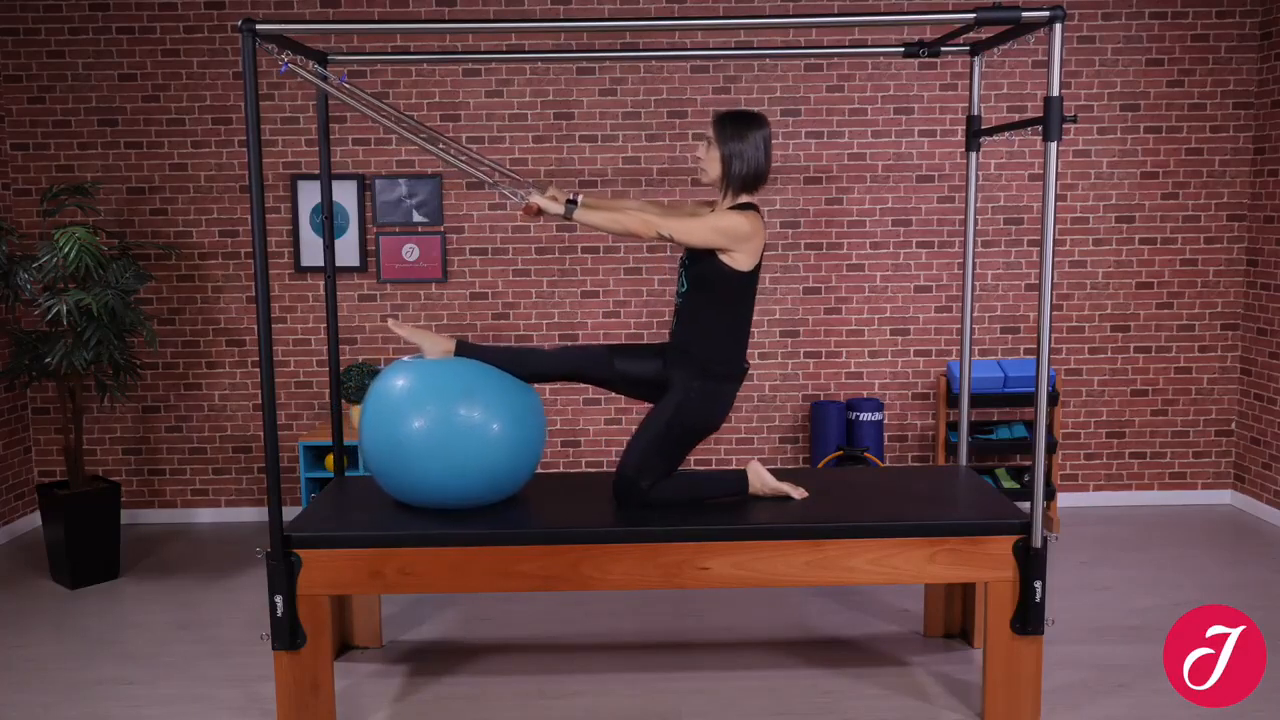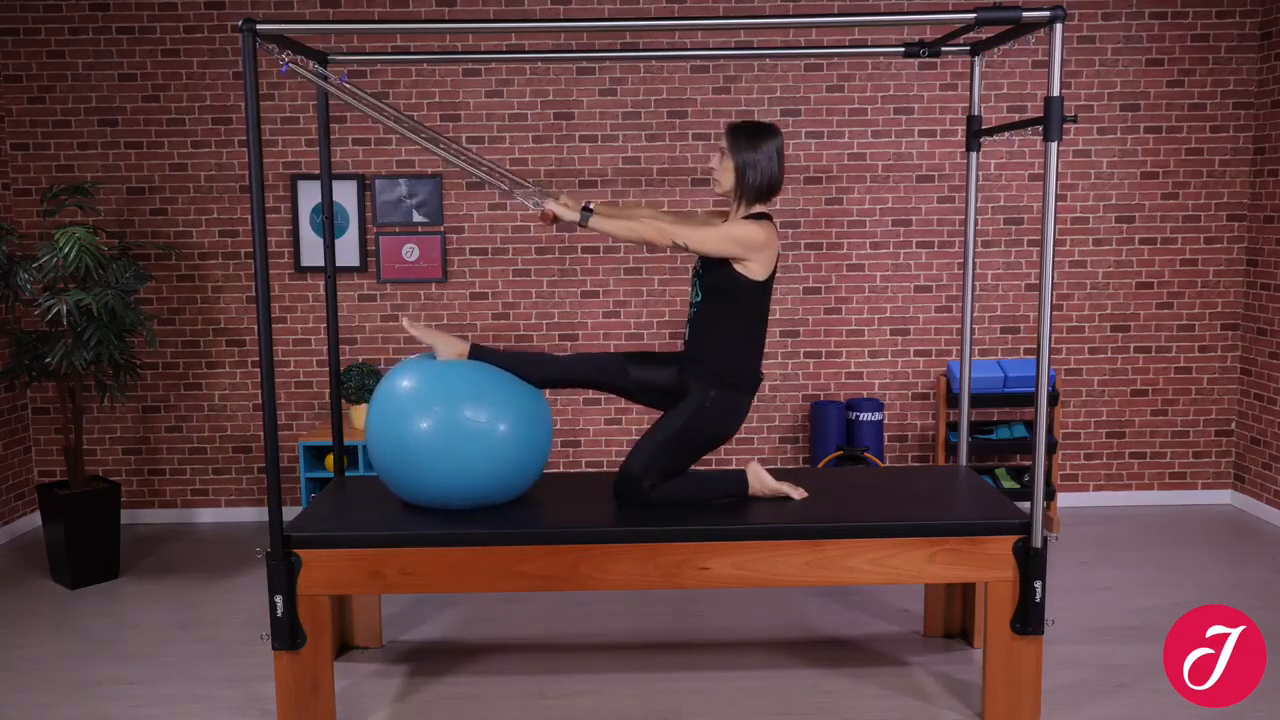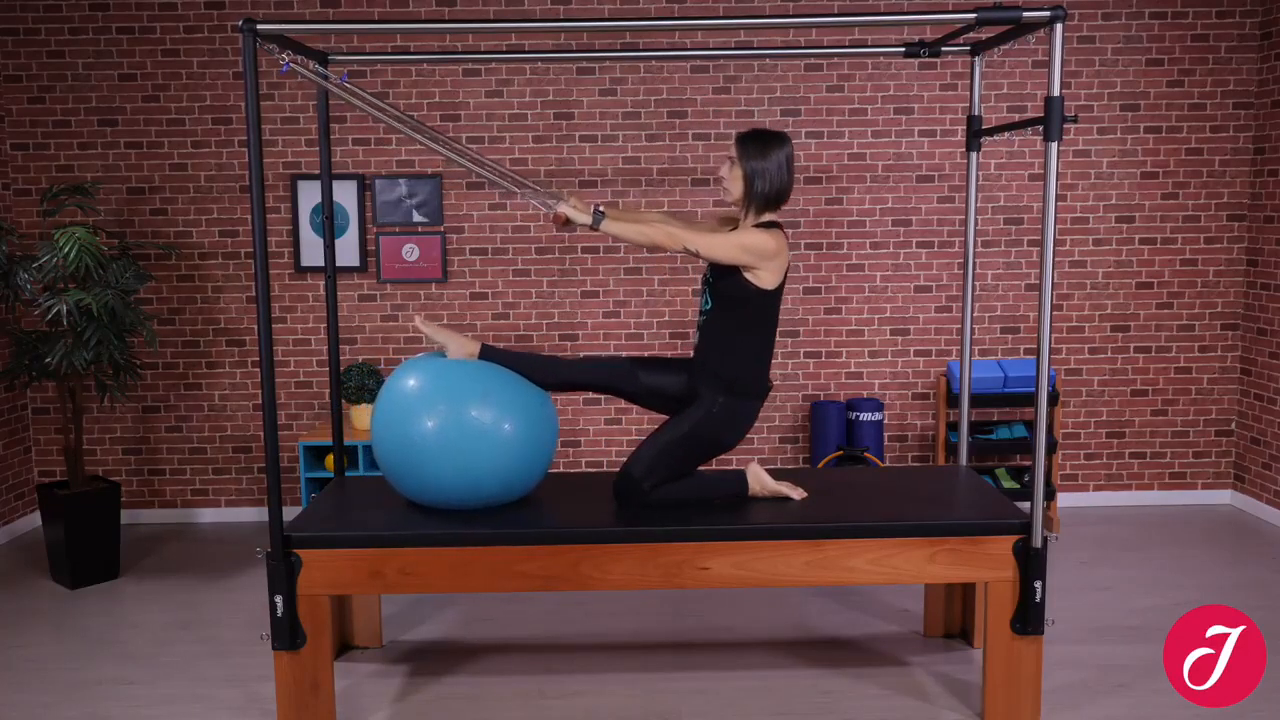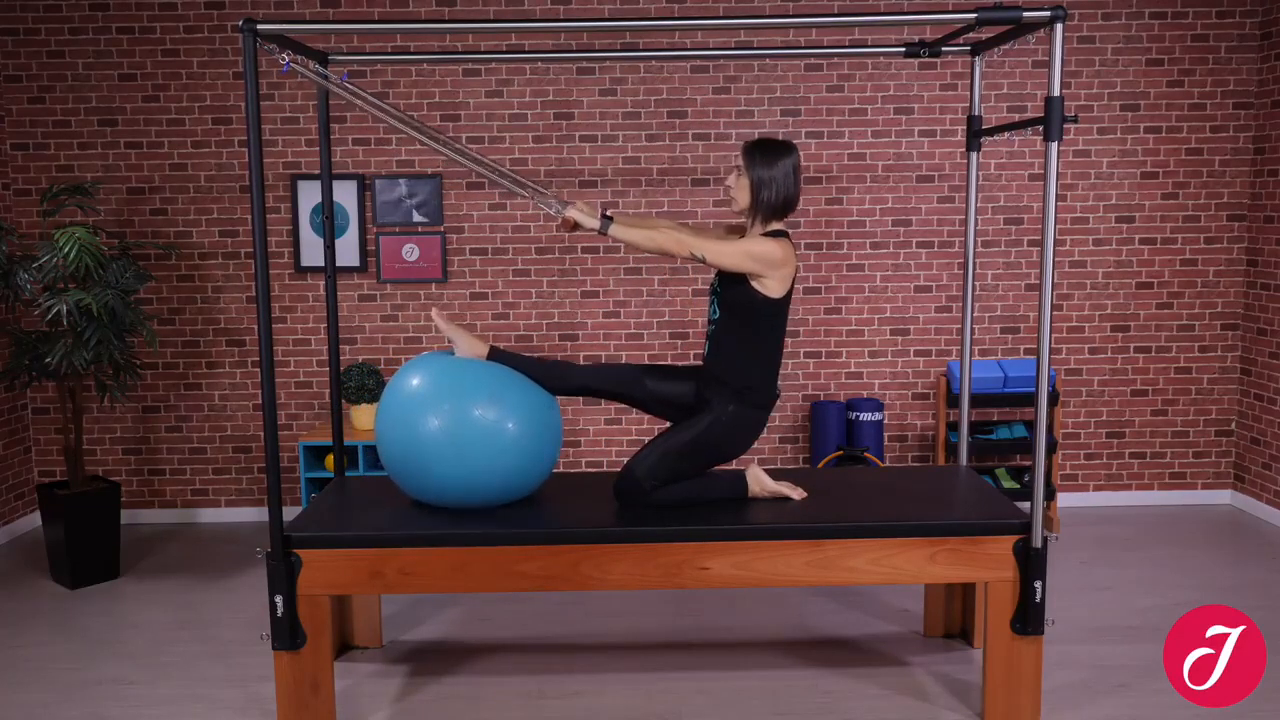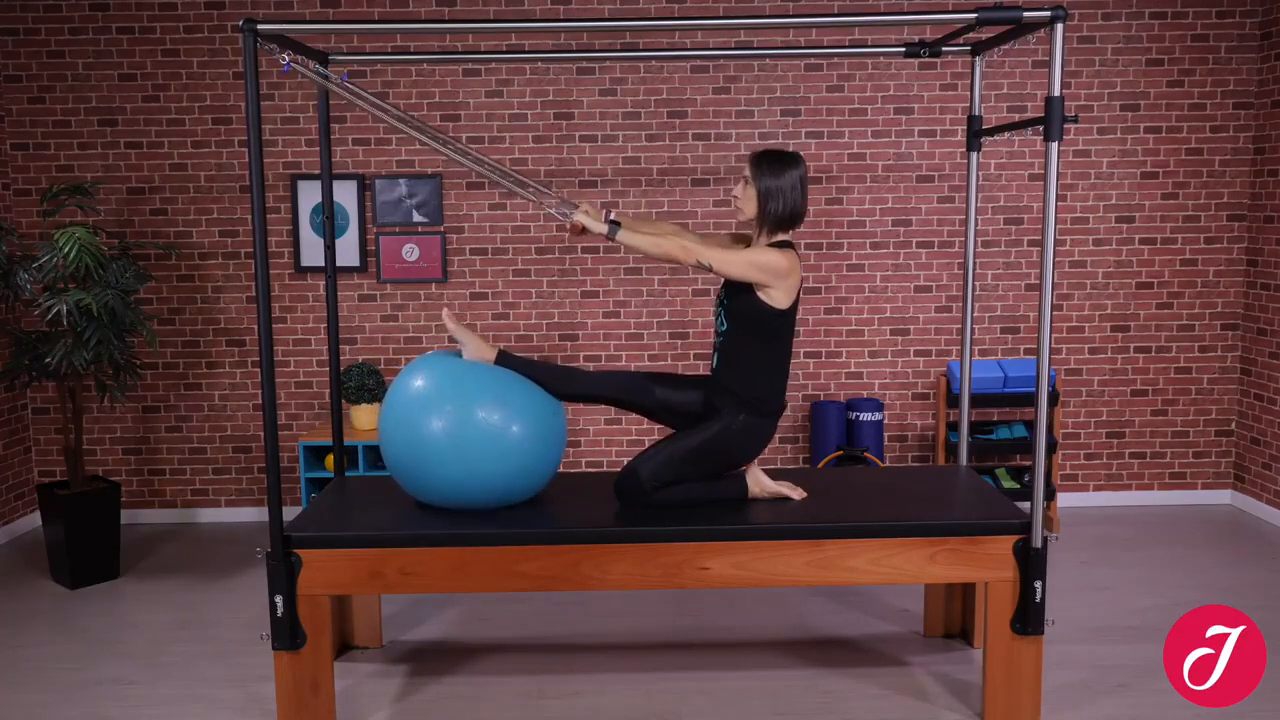
dt=0.5s
person 1, frame 1
left shoulder: (742, 224)
right shoulder: (718, 212)
left elbow: (645, 227)
right elbow: (646, 208)
left wrist: (565, 211)
right wrist: (574, 200)
left hip: (707, 382)
right hip: (680, 362)
left knee: (632, 488)
right knee: (572, 362)
left ankle: (748, 481)
right ankle: (452, 349)
person 1, frame 2
left shoulder: (756, 234)
right shoulder: (730, 222)
left elbow: (660, 235)
right elbow: (661, 218)
left wrist: (581, 219)
right wrist: (586, 208)
left hip: (721, 391)
right hip: (692, 371)
left knee: (632, 489)
right knee: (582, 369)
left ankle: (749, 482)
right ankle: (465, 353)
person 1, frame 3
left shoulder: (766, 243)
right shoulder: (739, 229)
left elbow: (670, 240)
right elbow: (668, 223)
left wrist: (592, 220)
right wrist: (595, 212)
left hip: (730, 399)
right hip: (703, 378)
left knee: (632, 489)
left ankle: (748, 483)
right ankle: (475, 352)
person 1, frame 4
left shoulder: (773, 252)
right shoulder: (746, 238)
left elbow: (676, 246)
right elbow: (675, 230)
left wrist: (600, 224)
right wrist: (601, 217)
left hip: (738, 408)
right hip: (710, 386)
left knee: (632, 489)
left ankle: (747, 484)
right ankle: (484, 356)
person 1, frame 5
left shoulder: (779, 262)
right shoulder: (751, 246)
left elbow: (682, 253)
right elbow: (680, 235)
left wrist: (607, 230)
right wrist: (609, 218)
left hip: (746, 418)
right hip: (718, 396)
left knee: (632, 487)
left ankle: (747, 485)
right ankle: (491, 358)
